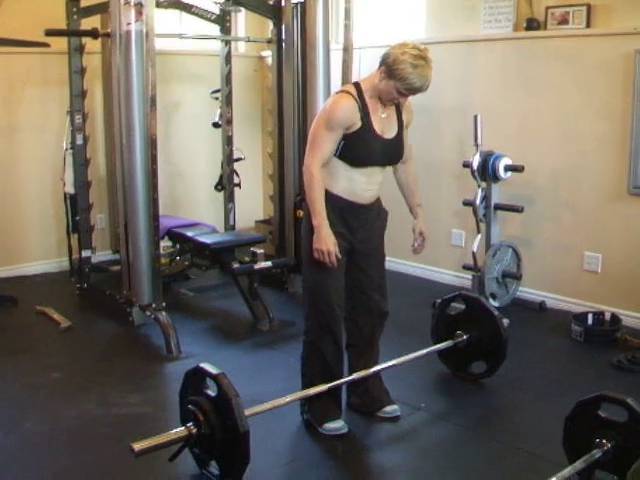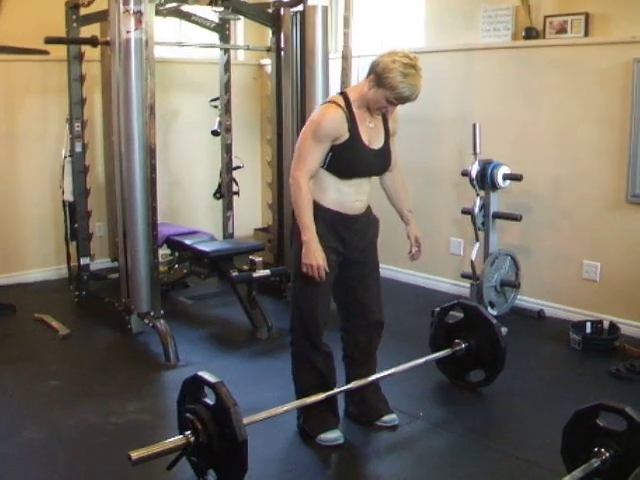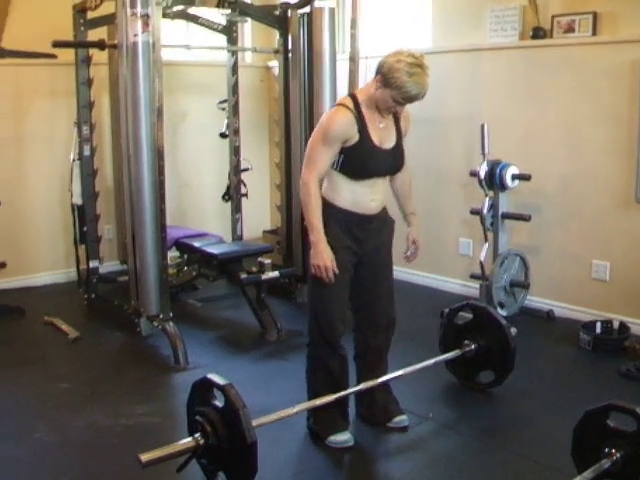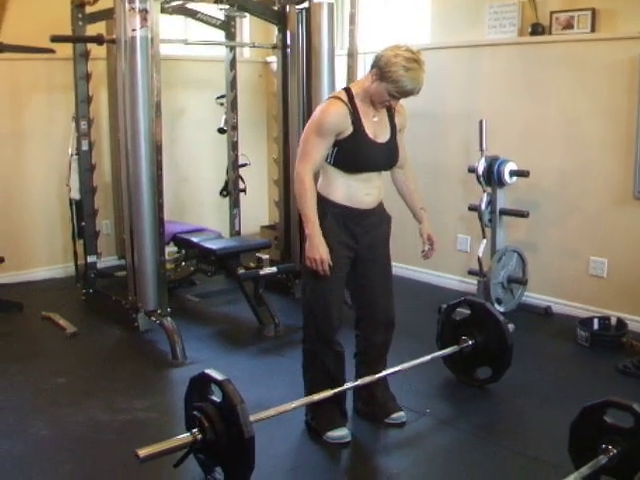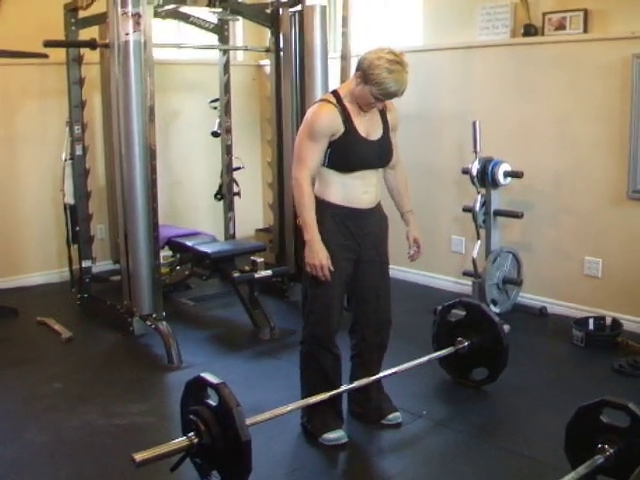
dt=0.5s
person 1, frame 1
left shoulder: (402, 111)
right shoulder: (344, 105)
left elbow: (404, 163)
right elbow: (312, 166)
left wrist: (417, 214)
right wrist: (320, 227)
left hip: (370, 217)
right hip: (331, 215)
left knee: (371, 308)
right knee: (325, 313)
left ankle: (366, 392)
right ankle: (320, 406)
person 1, frame 2
left shoulder: (388, 120)
right shoulder: (331, 116)
left elbow: (390, 172)
right elbow: (299, 178)
left wrist: (409, 221)
right wrist: (309, 241)
left hip: (361, 227)
right hip: (321, 226)
left knee: (367, 318)
right knee: (311, 324)
left ankle: (365, 402)
right ankle: (316, 416)
person 1, frame 3
left shoulder: (399, 118)
right shoulder: (342, 118)
right elbow: (309, 180)
left wrist: (411, 222)
right wrist: (318, 242)
left hip: (377, 228)
right hip: (337, 227)
left knee: (379, 319)
right knee: (328, 325)
left ankle: (376, 403)
right ankle: (327, 418)
person 1, frame 4
left shoulder: (396, 114)
right shoulder: (335, 111)
left elbow: (401, 168)
right elbow: (304, 172)
left wrist: (421, 218)
right wrist: (313, 235)
left hip: (374, 223)
right hip: (333, 222)
left knee: (379, 316)
right knee: (324, 321)
left ankle: (373, 398)
right ankle: (324, 413)
person 1, frame 5
left shoulder: (387, 113)
right shoulder: (325, 114)
right elbow: (301, 178)
left wrist: (409, 220)
right wrist: (312, 240)
left hip: (372, 223)
right hip: (332, 225)
left knee: (375, 318)
right knee: (323, 324)
left ankle: (368, 399)
right ankle: (320, 415)
